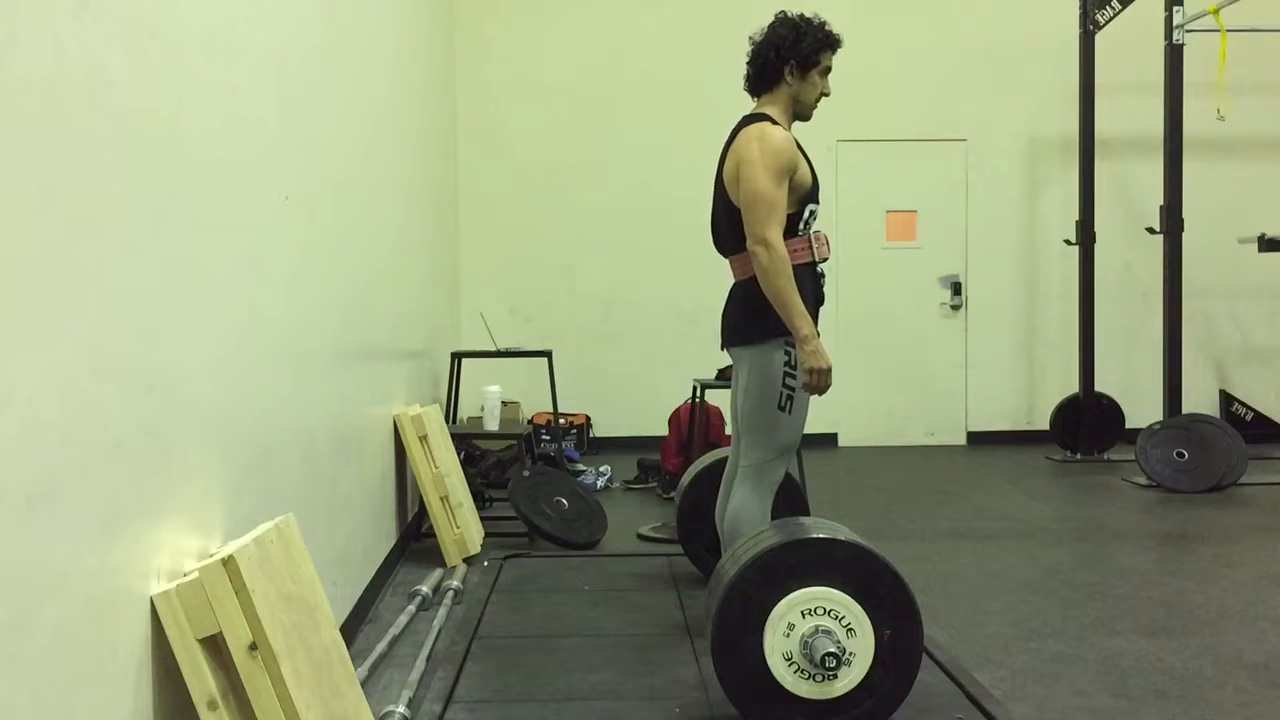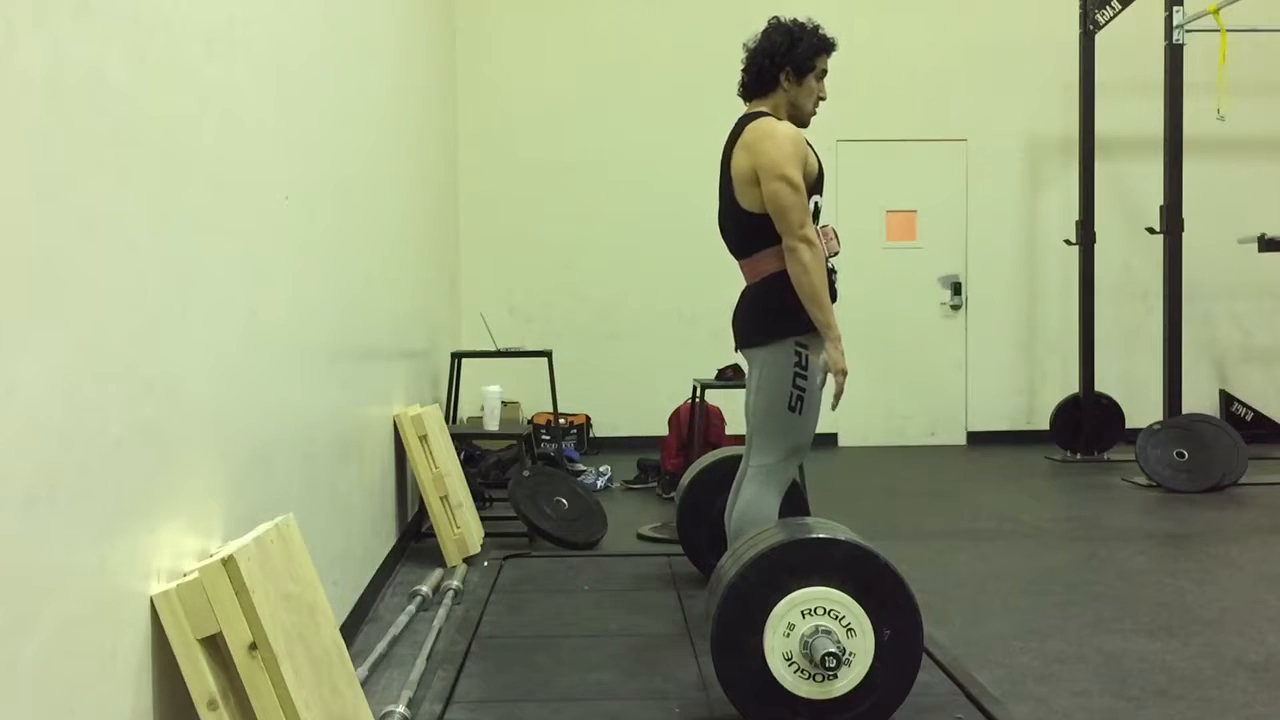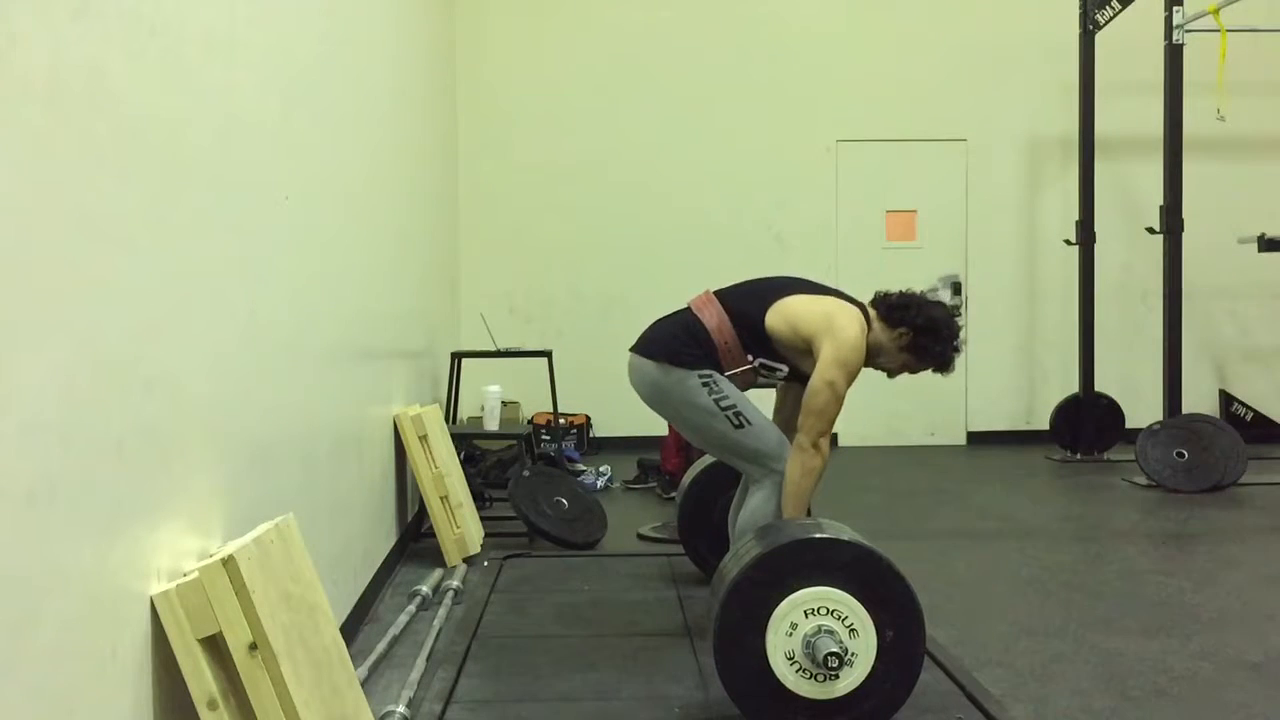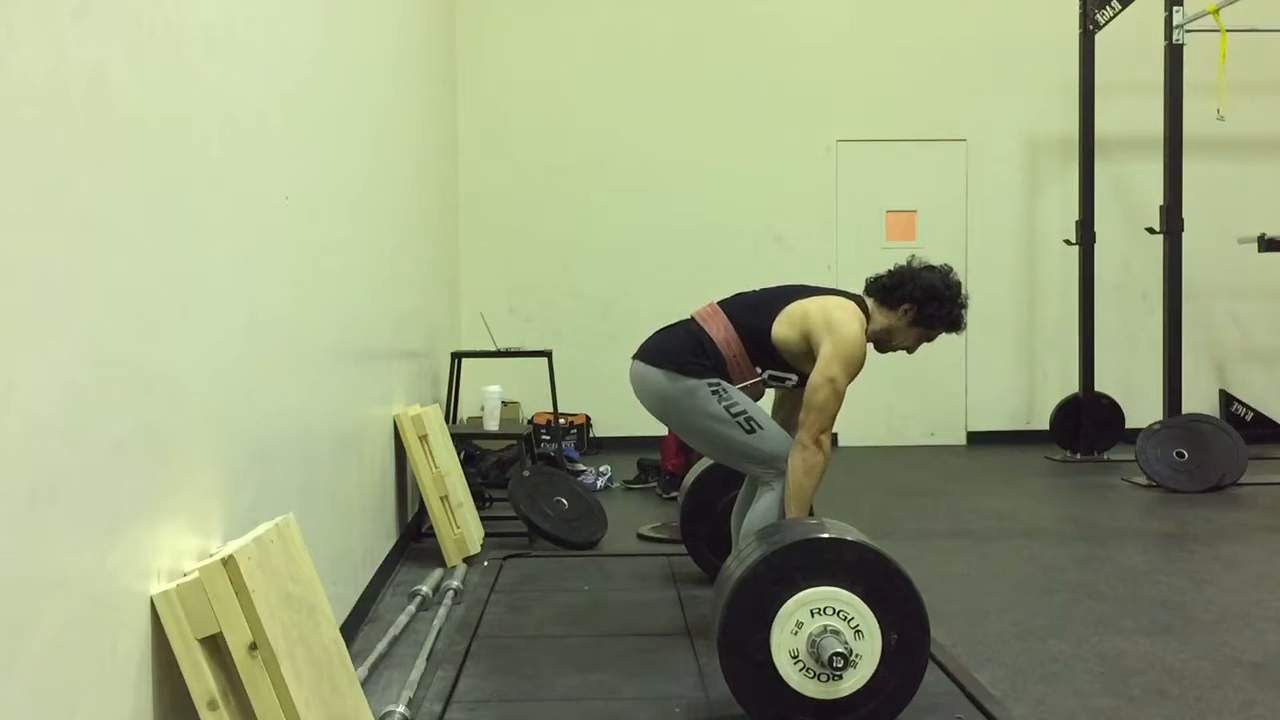
dt=1s
person 1, frame 1
left shoulder: (757, 137)
right shoulder: (769, 141)
right elbow: (766, 247)
right wrist: (806, 338)
left hip: (760, 320)
right hip: (774, 324)
left knee: (747, 469)
right knee: (763, 472)
person 1, frame 2
left shoulder: (748, 136)
right shoulder: (778, 137)
right elbow: (800, 243)
right wrist: (832, 338)
left hip: (767, 317)
right hip: (787, 323)
left knee: (761, 467)
right knee: (773, 471)
person 1, frame 3
left shoulder: (834, 320)
right shoulder: (847, 339)
left elbow: (791, 430)
right elbow: (811, 444)
left hip: (666, 356)
right hip: (675, 363)
left knee: (766, 465)
right knee: (774, 467)
person 1, frame 4
left shoulder: (836, 315)
right shoulder: (847, 334)
left elbow: (789, 421)
right elbow: (812, 440)
left hip: (663, 364)
right hip: (677, 373)
left knee: (772, 465)
right knee: (781, 469)
